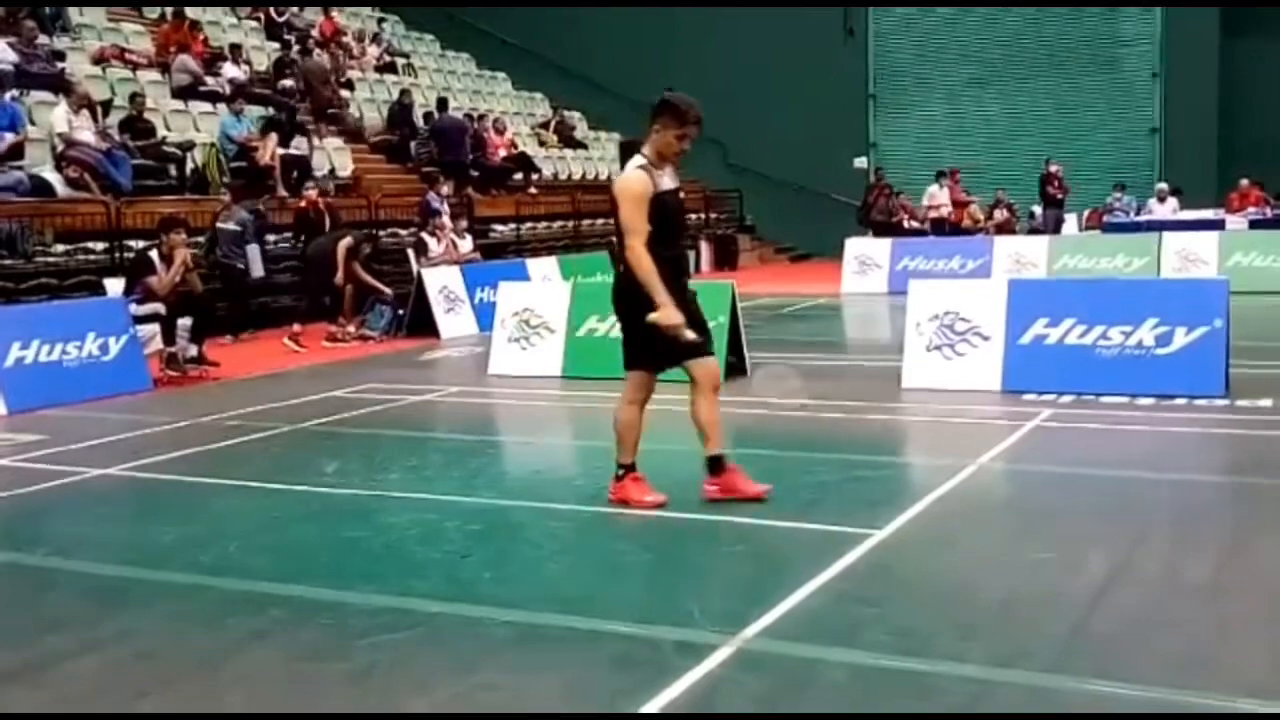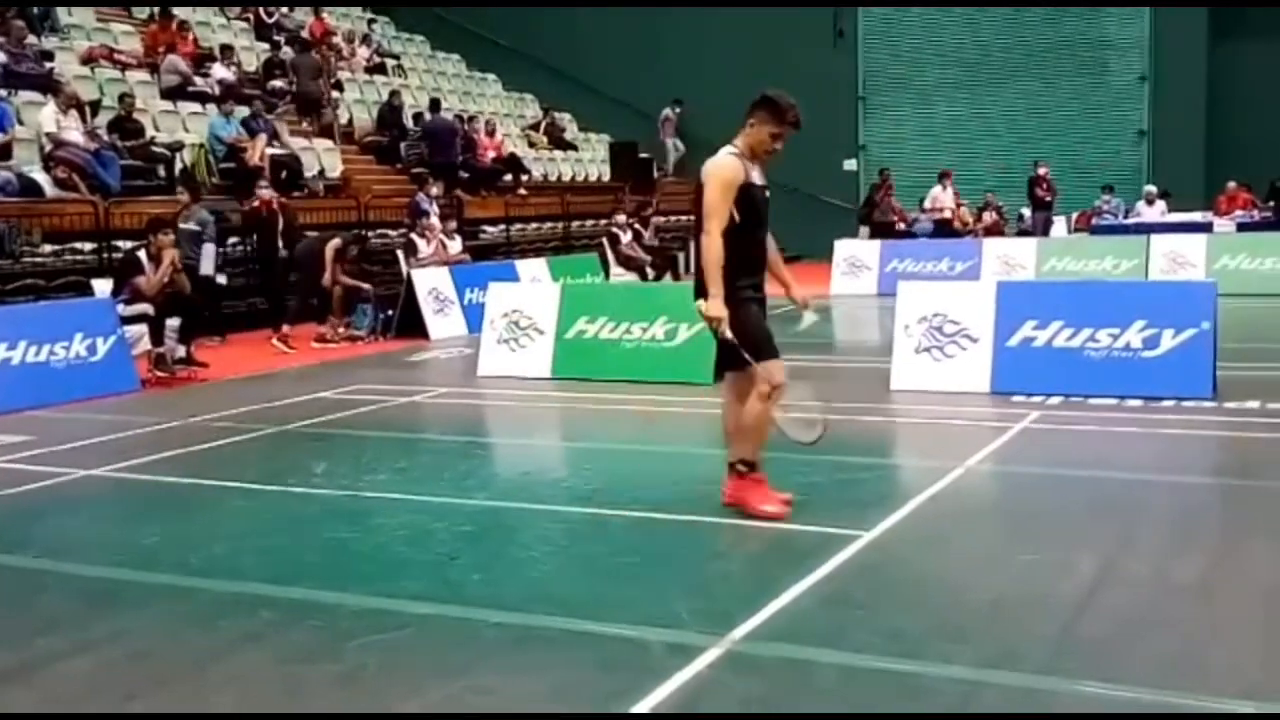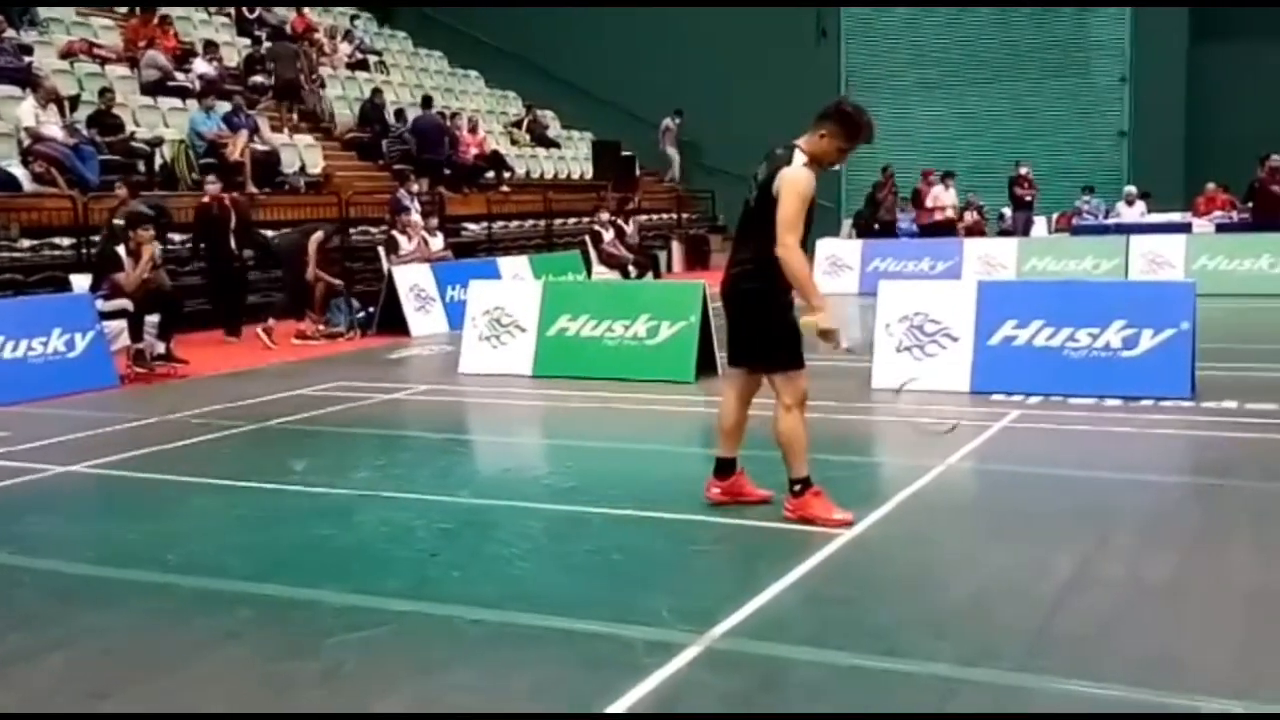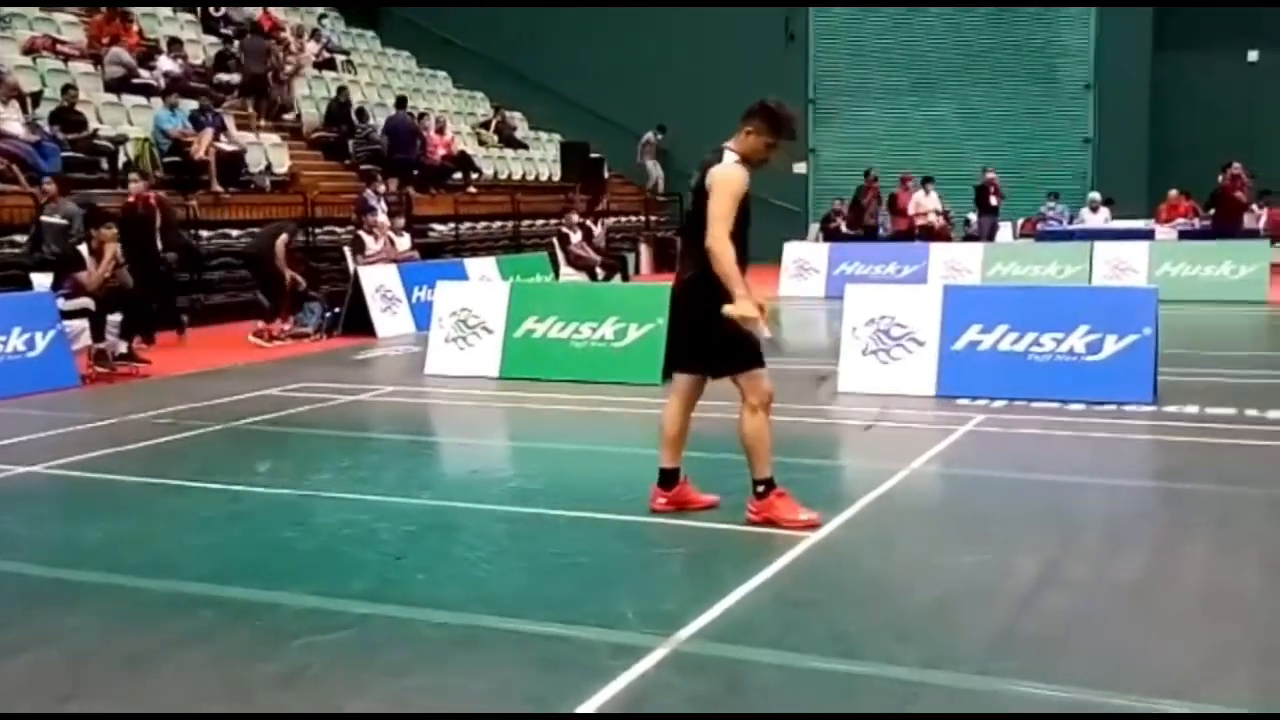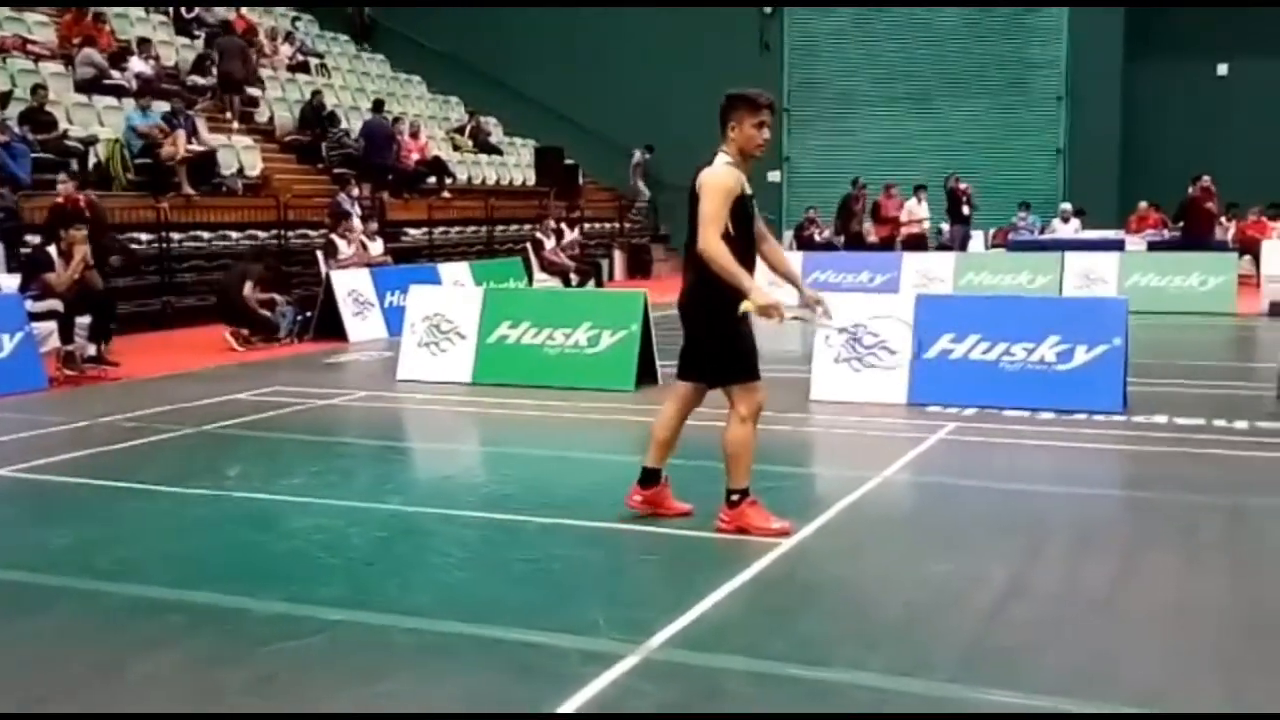
dt=0.5s
person 1, frame 1
left shoulder: (671, 172)
right shoulder: (635, 179)
right elbow: (635, 248)
right wrist: (662, 305)
left hip: (679, 291)
right hip: (644, 298)
left knee: (708, 378)
right knee: (639, 390)
left ankle: (719, 473)
right ankle: (624, 479)
person 1, frame 2
left shoulder: (754, 170)
right shoulder: (725, 166)
right elbow: (711, 235)
left wrist: (789, 284)
right wrist: (715, 297)
left hip: (750, 290)
right hip: (729, 296)
left knee: (739, 384)
right knee: (770, 381)
left ankle: (741, 479)
right ankle: (745, 474)
person 1, frame 3
left shoulder: (780, 159)
right shoulder: (797, 176)
right elbow: (787, 250)
right wrist: (818, 308)
left hip: (744, 284)
right hip: (762, 292)
left knee: (740, 384)
right knee: (792, 393)
left ankle: (725, 476)
right ankle: (802, 495)
person 1, frame 4
left shoulder: (717, 166)
right shoulder: (731, 172)
right elbow: (717, 241)
left wrist: (746, 293)
right wrist: (741, 297)
left hip: (691, 293)
right hip: (711, 297)
left knee: (684, 391)
right knee: (757, 393)
left ankle: (669, 487)
right ankle: (765, 497)
person 1, frame 5
left shoulder: (737, 178)
right shoulder: (720, 176)
left elbow: (762, 240)
right elbow: (708, 244)
left wrist: (801, 287)
right wrist: (753, 290)
left hip: (708, 302)
right hip: (715, 303)
left knee: (685, 395)
right knee: (747, 402)
left ankle: (649, 487)
right ankle: (737, 506)
